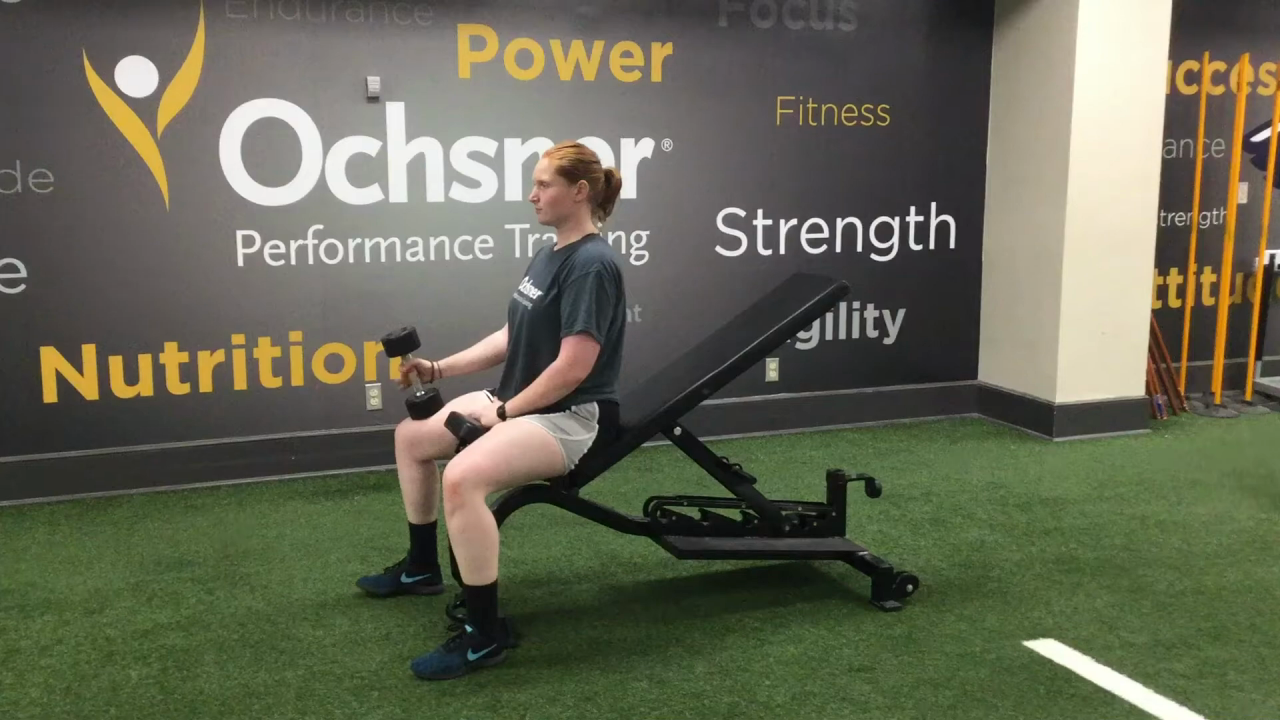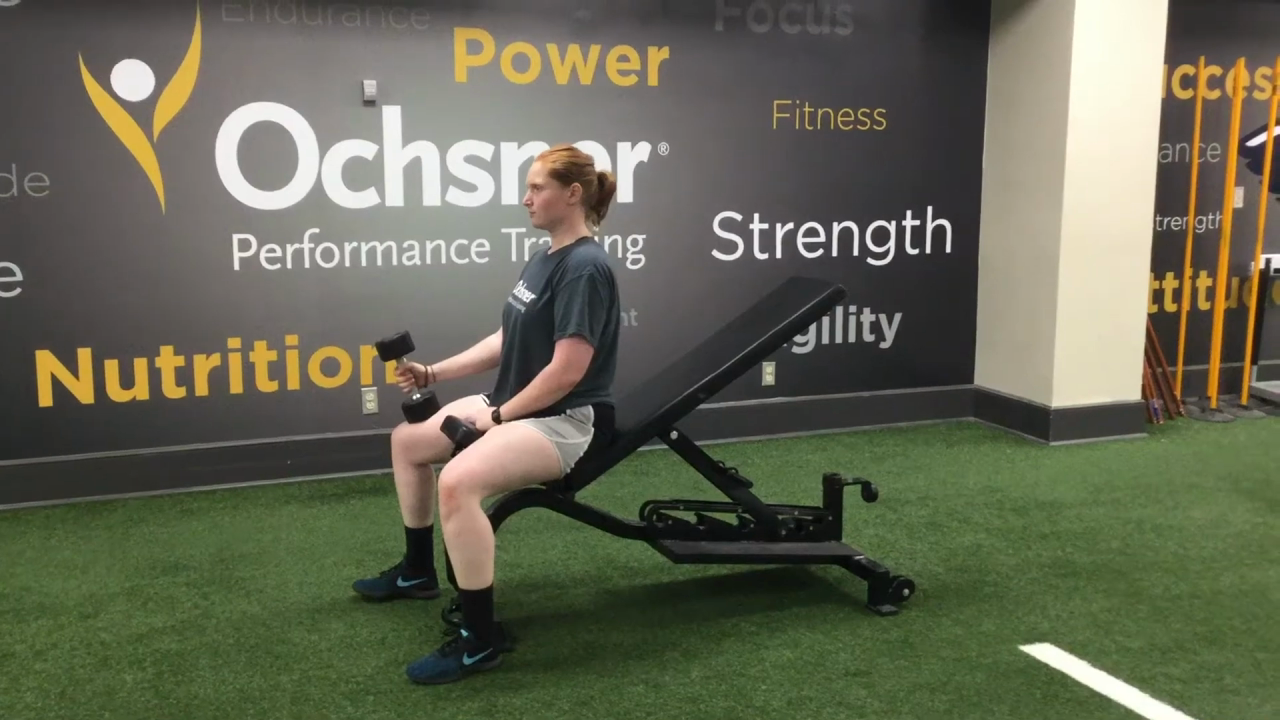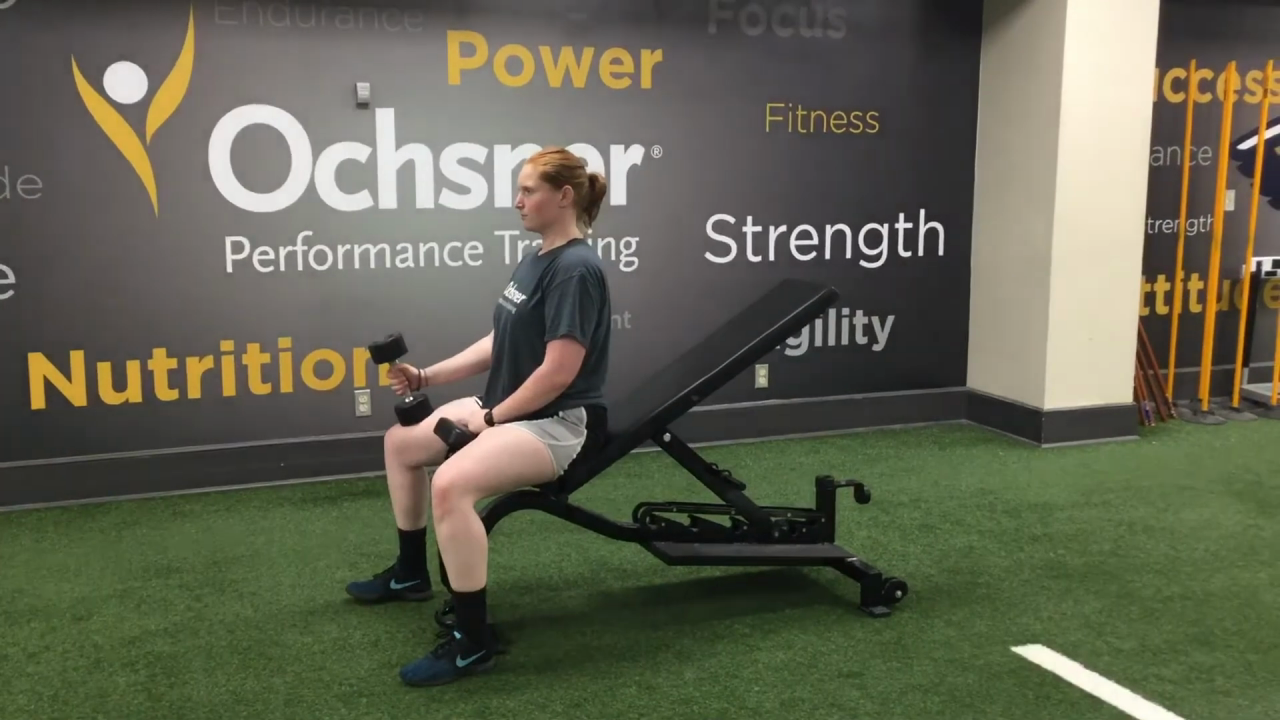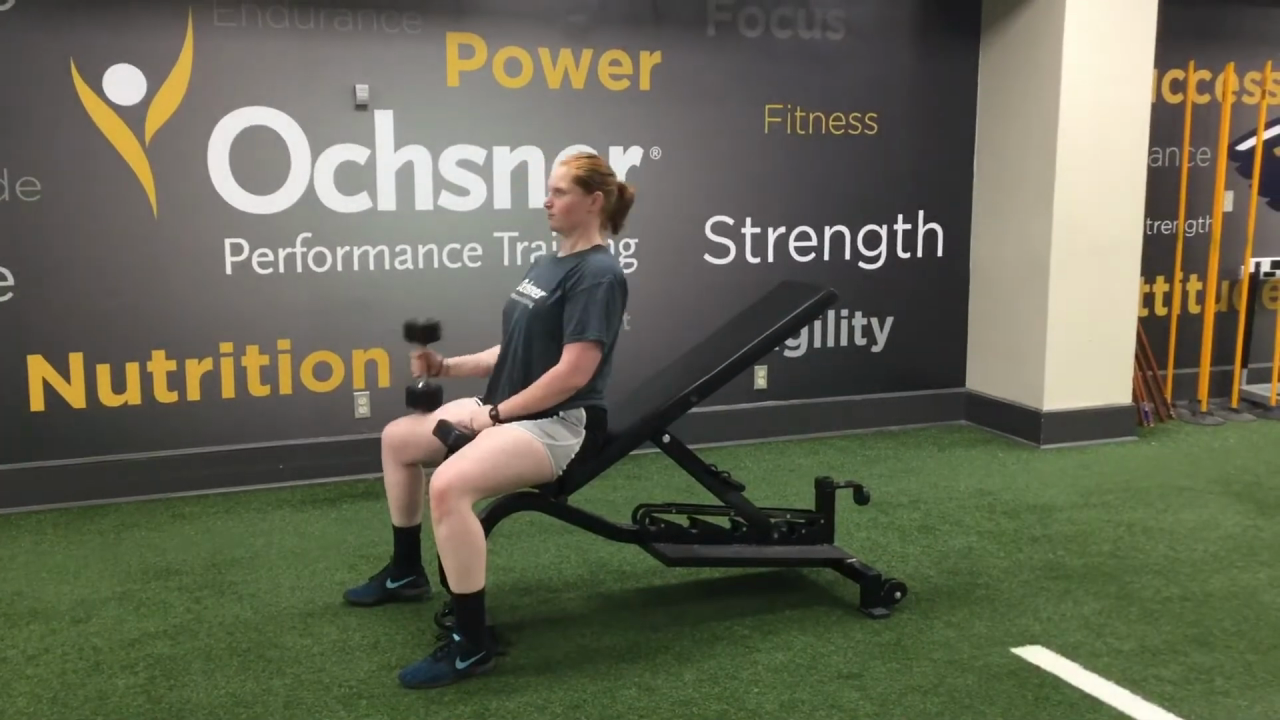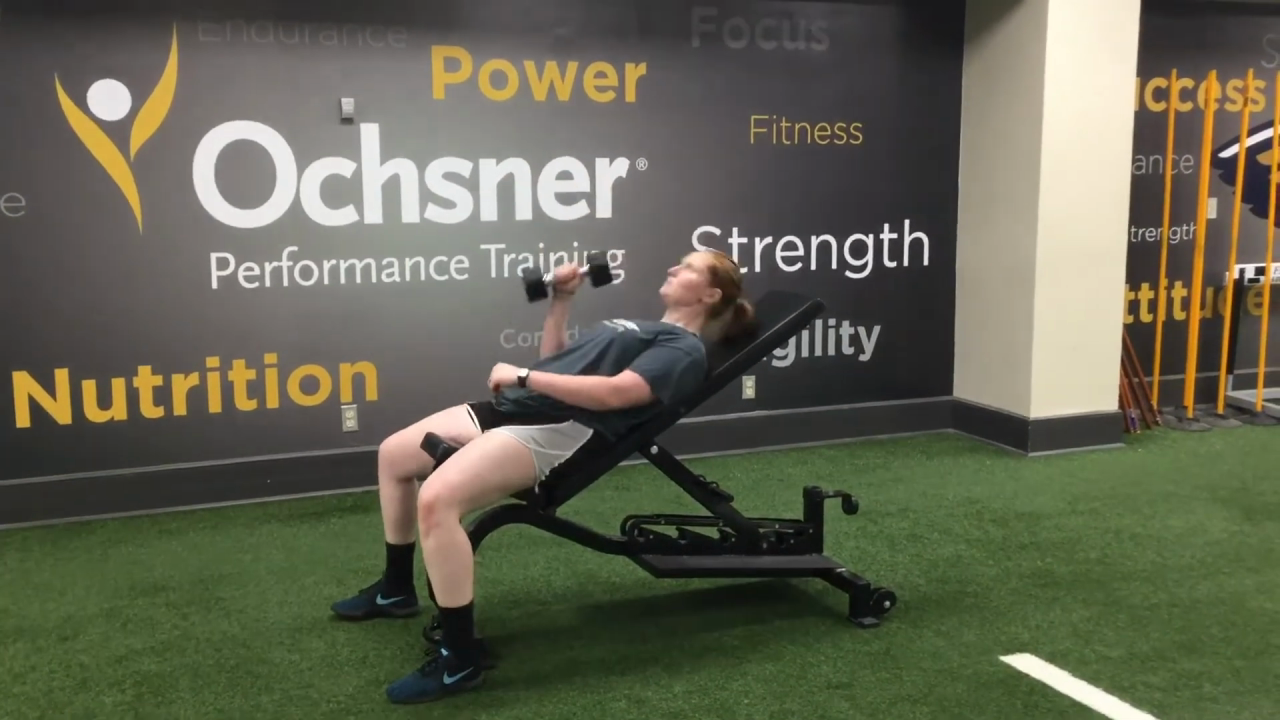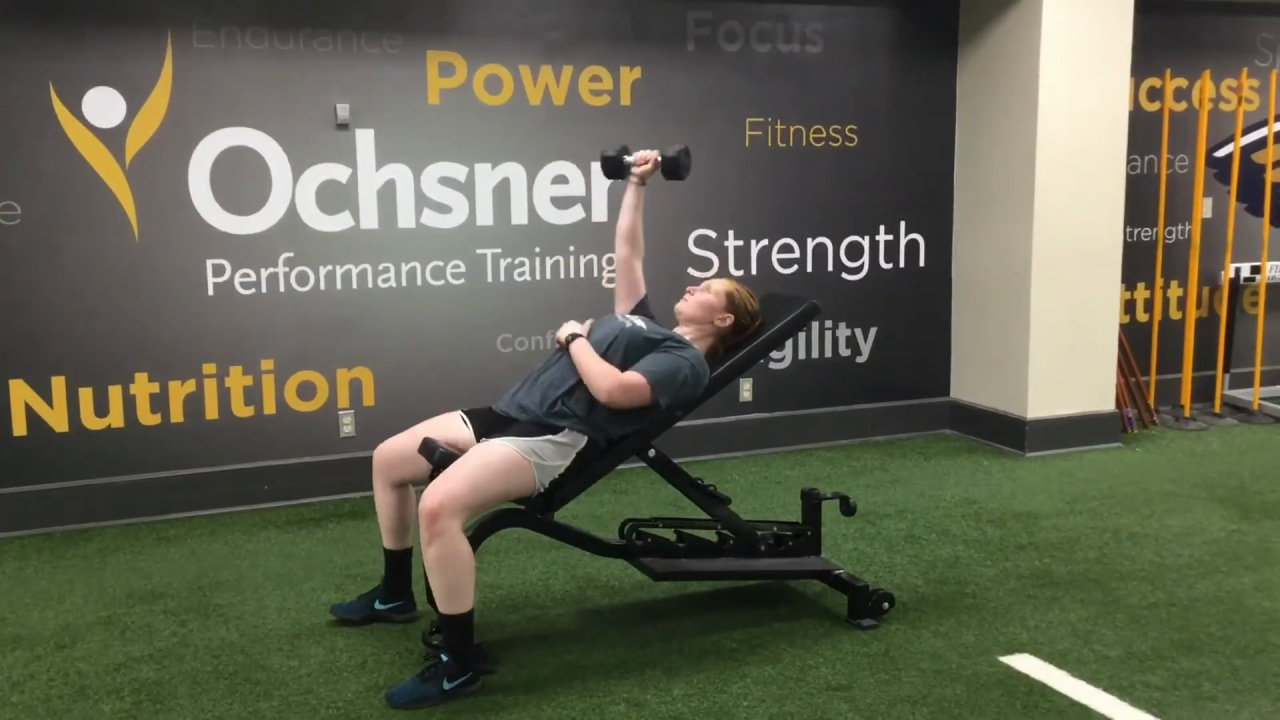
dt=0.7s
person 1, frame 1
left shoulder: (591, 265)
right shoulder: (549, 255)
left elbow: (573, 368)
right elbow: (511, 338)
left wrist: (505, 412)
right wrist: (439, 368)
left hip: (570, 415)
right hip: (520, 400)
left knee: (463, 477)
right knee: (411, 436)
left ankle: (484, 635)
right ankle: (422, 566)
person 1, frame 2
left shoulder: (585, 267)
right shoulder: (544, 258)
left elbow: (567, 371)
right elbow: (505, 341)
left wrist: (500, 415)
right wrist: (433, 372)
left hip: (565, 419)
right hip: (514, 404)
left knee: (458, 481)
right knee: (407, 439)
left ankle: (478, 640)
right ankle: (418, 570)
person 1, frame 3
left shoulder: (575, 269)
right shoulder: (534, 260)
left elbow: (558, 372)
right elbow: (497, 344)
left wrist: (493, 418)
right wrist: (425, 376)
left hip: (557, 421)
right hip: (508, 406)
left knee: (452, 484)
right knee: (400, 442)
left ankle: (472, 642)
right ankle: (411, 572)
person 1, frame 4
left shoulder: (599, 274)
right shoulder: (548, 264)
left elbow: (573, 372)
left wrist: (494, 415)
right wrist: (449, 366)
left hip: (560, 422)
right hip: (509, 407)
left knee: (449, 486)
right knee: (396, 440)
left ankle: (471, 645)
right ankle: (406, 571)
person 1, frame 5
left shoulder: (684, 351)
right shoulder: (645, 329)
left elbow: (613, 392)
right elbow: (557, 359)
left wrist: (523, 377)
right wrist: (560, 301)
left hip: (557, 430)
right hip: (513, 409)
left knee: (436, 501)
right knee: (394, 455)
left ankle: (459, 658)
right ankle: (396, 588)
person 1, frame 6
left shoulder: (687, 363)
right shoulder: (644, 324)
left elbow: (613, 390)
right elbow: (627, 253)
left wrist: (575, 338)
right wrist: (636, 183)
left hip: (555, 438)
right hip: (510, 414)
left knee: (439, 507)
right knee: (386, 460)
left ankle: (459, 664)
right ankle: (395, 594)
